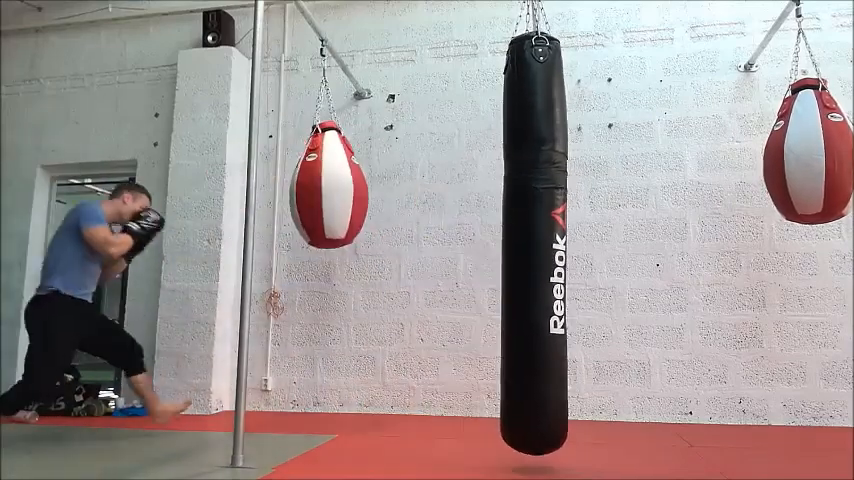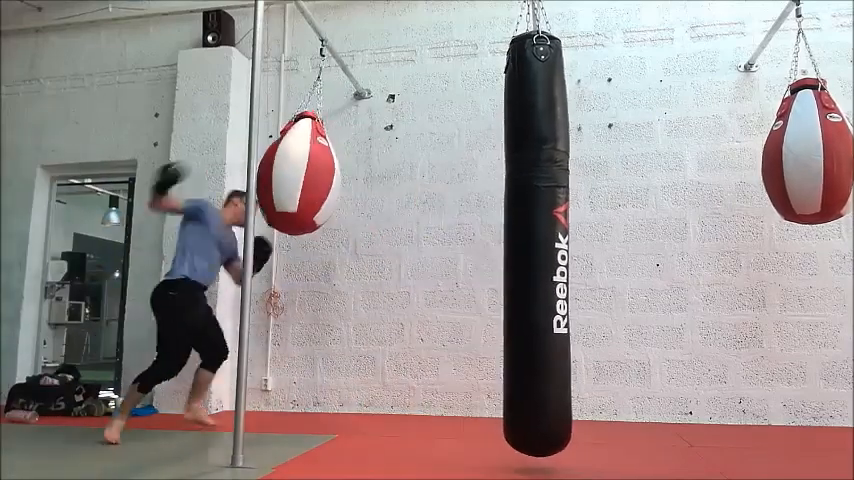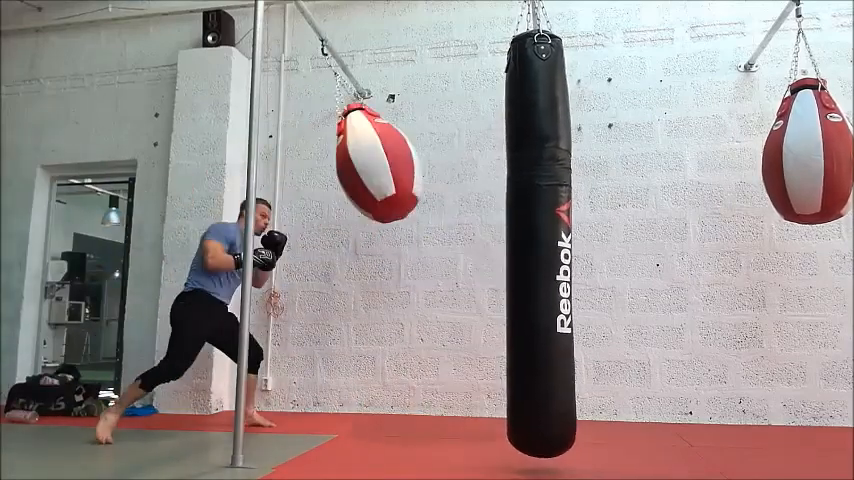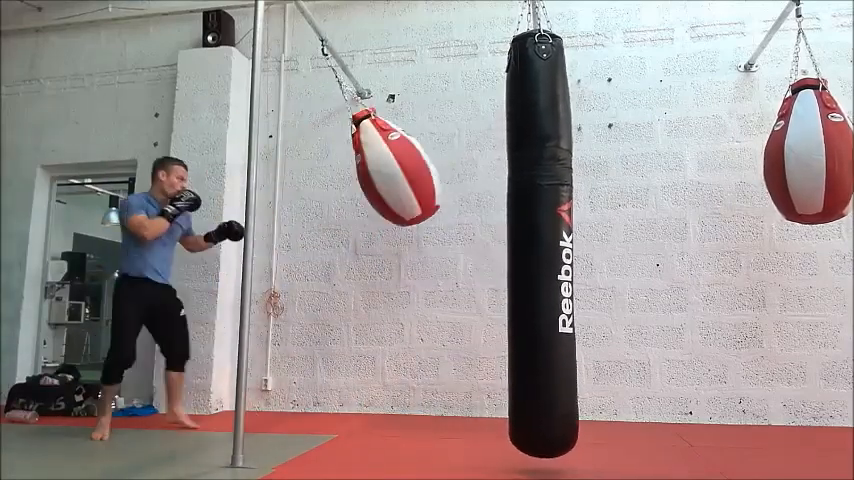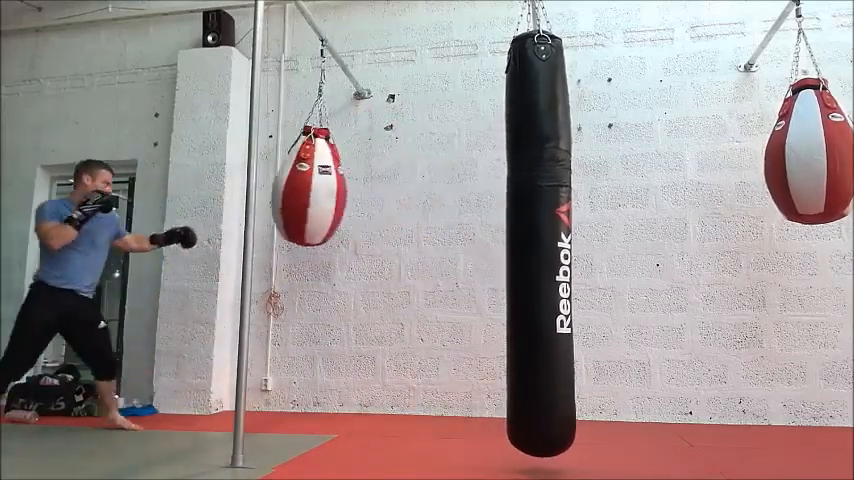
dt=0.4s
person 1, frame 1
left shoulder: (105, 226)
right shoulder: (88, 210)
left elbow: (107, 273)
right elbow: (110, 249)
left wrist: (130, 249)
right wrist: (136, 228)
left hip: (80, 309)
right hip: (55, 308)
left knee: (129, 352)
right knee: (40, 385)
left ankle: (157, 410)
person 1, frame 2
left shoulder: (229, 240)
right shoulder: (204, 210)
left elbow: (240, 278)
right elbow: (158, 205)
left wrist: (257, 257)
right wrist: (161, 187)
left hip: (193, 297)
right hip: (177, 293)
left knee: (216, 351)
right knee: (169, 362)
left ankle: (194, 406)
right ankle: (120, 417)
person 1, frame 3
left shoulder: (245, 244)
right shoulder: (224, 230)
left elbow: (258, 282)
right elbow: (212, 261)
left wrist: (270, 257)
right wrist: (247, 257)
left hip: (217, 310)
right hip: (194, 307)
left knee: (253, 354)
right knee: (173, 366)
left ankle: (249, 412)
right ankle: (112, 413)
person 1, frame 4
left shoulder: (179, 214)
right shoulder: (133, 203)
left elbow: (193, 244)
right elbow: (145, 231)
left wrist: (219, 234)
right wrist: (172, 210)
left hip: (163, 291)
right hip: (132, 287)
left knee: (178, 350)
right knee: (121, 354)
left ankle: (176, 409)
right ankle: (104, 416)
person 1, frame 5
left shoulder: (106, 219)
right shoulder: (50, 209)
left elbow: (133, 243)
right elbow: (54, 240)
left wrist: (167, 237)
right wrist: (80, 213)
left hip: (82, 302)
right hip: (48, 298)
left knee: (105, 361)
left ankle: (112, 415)
